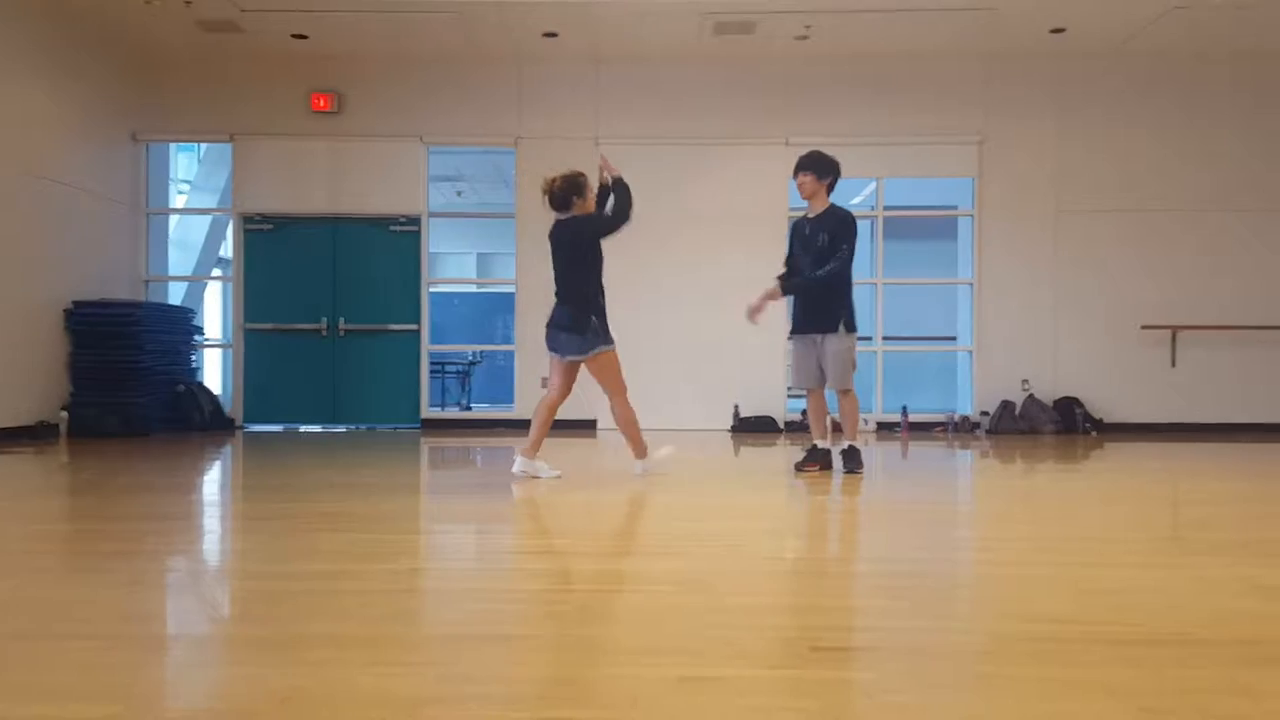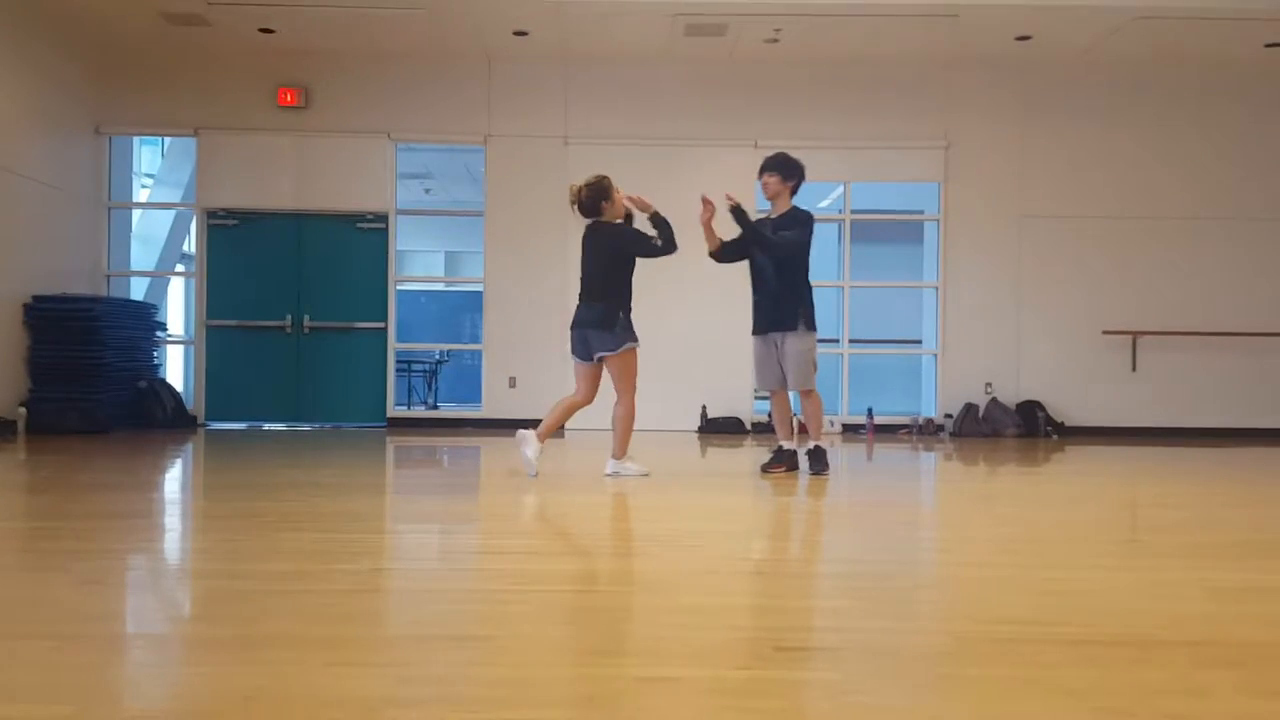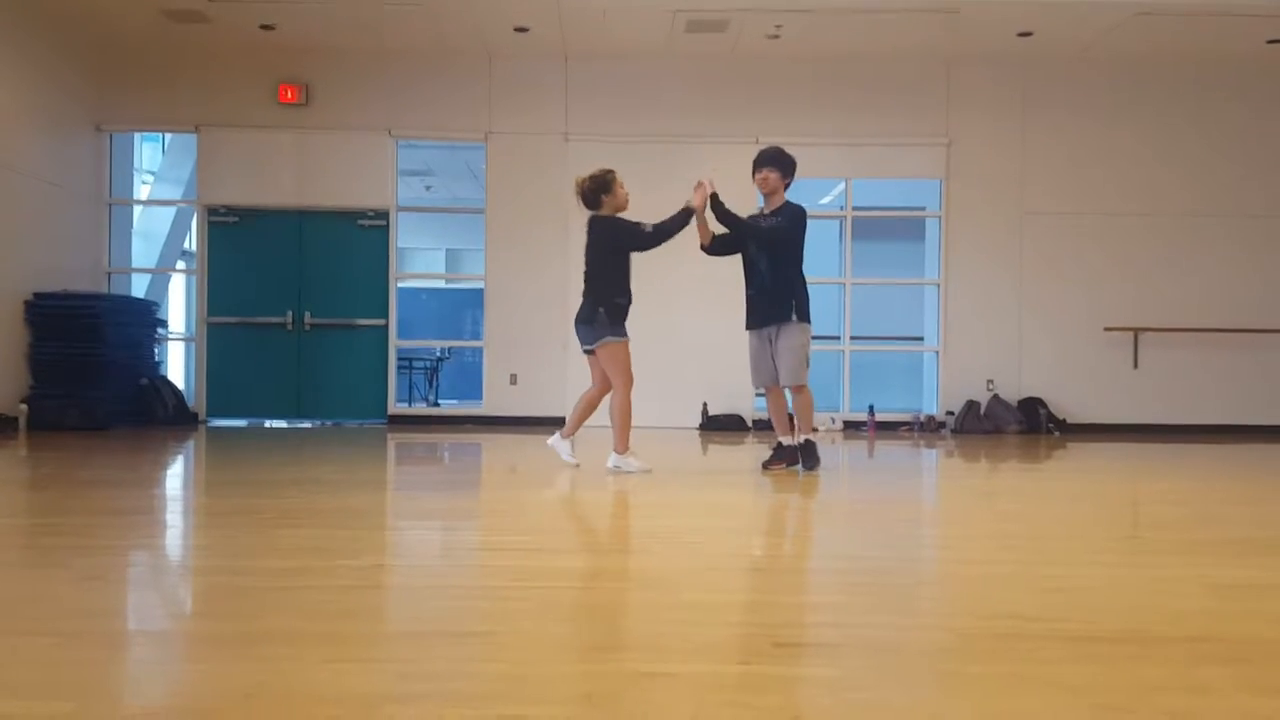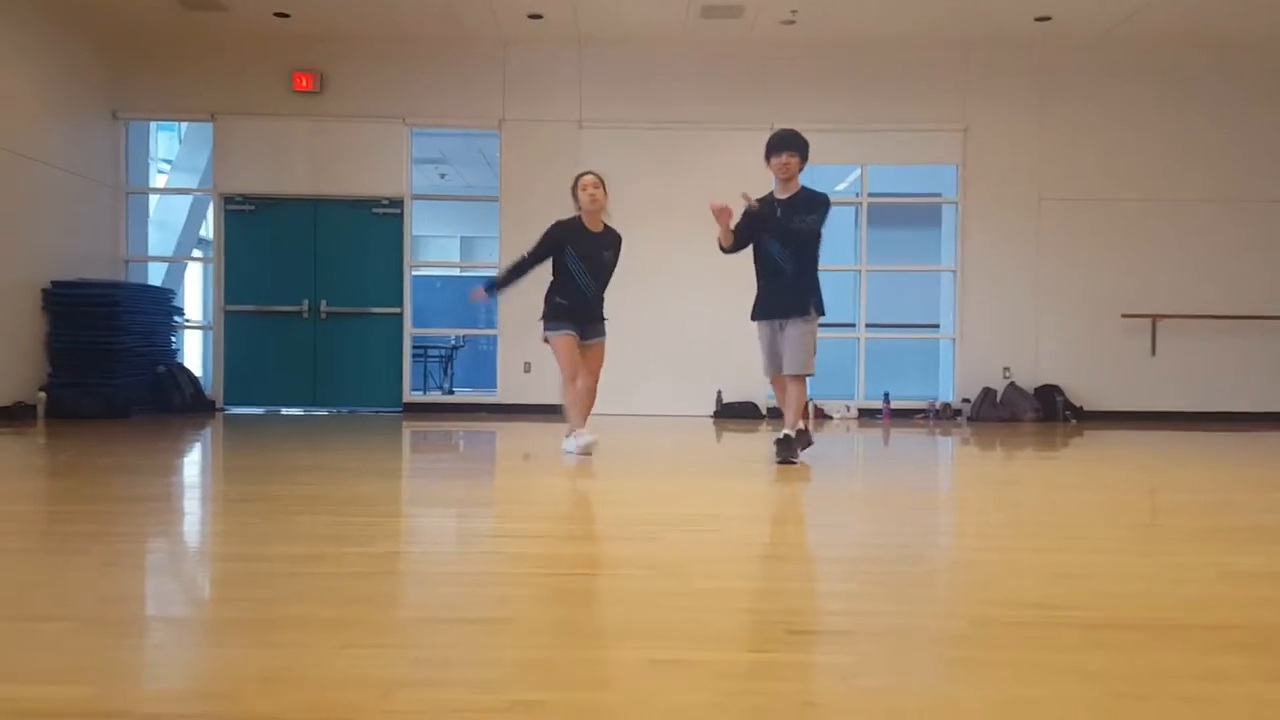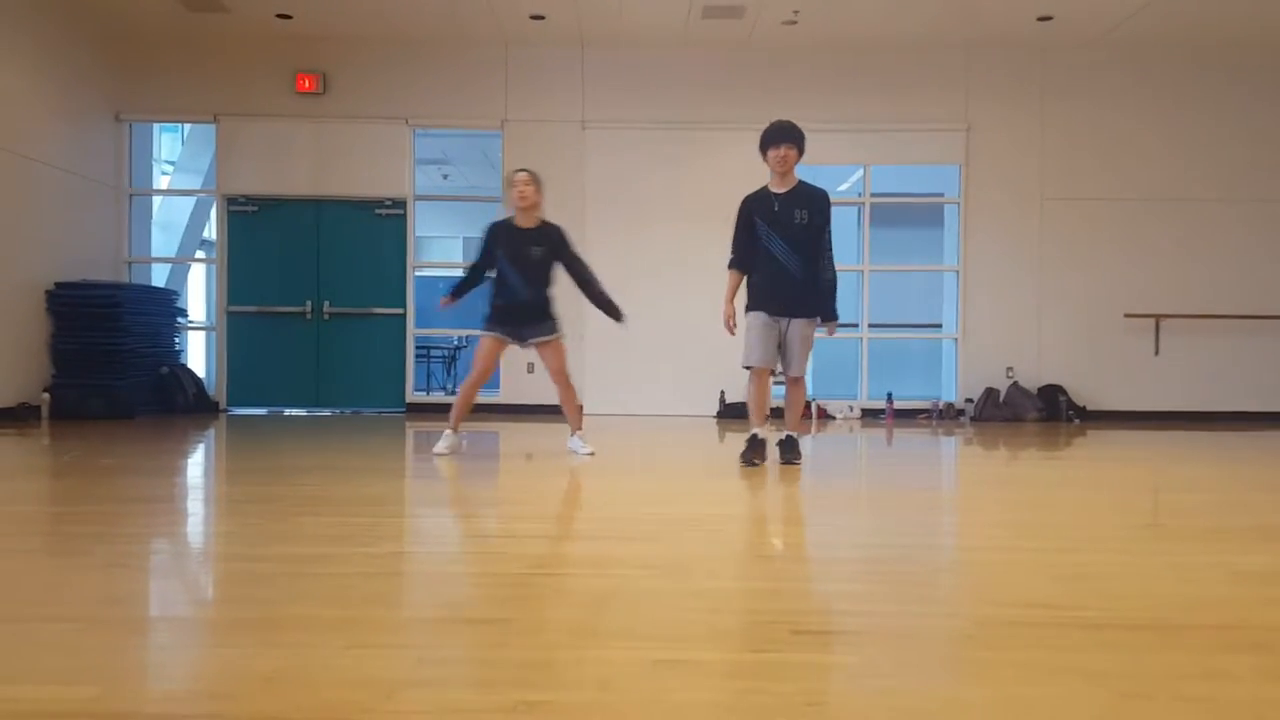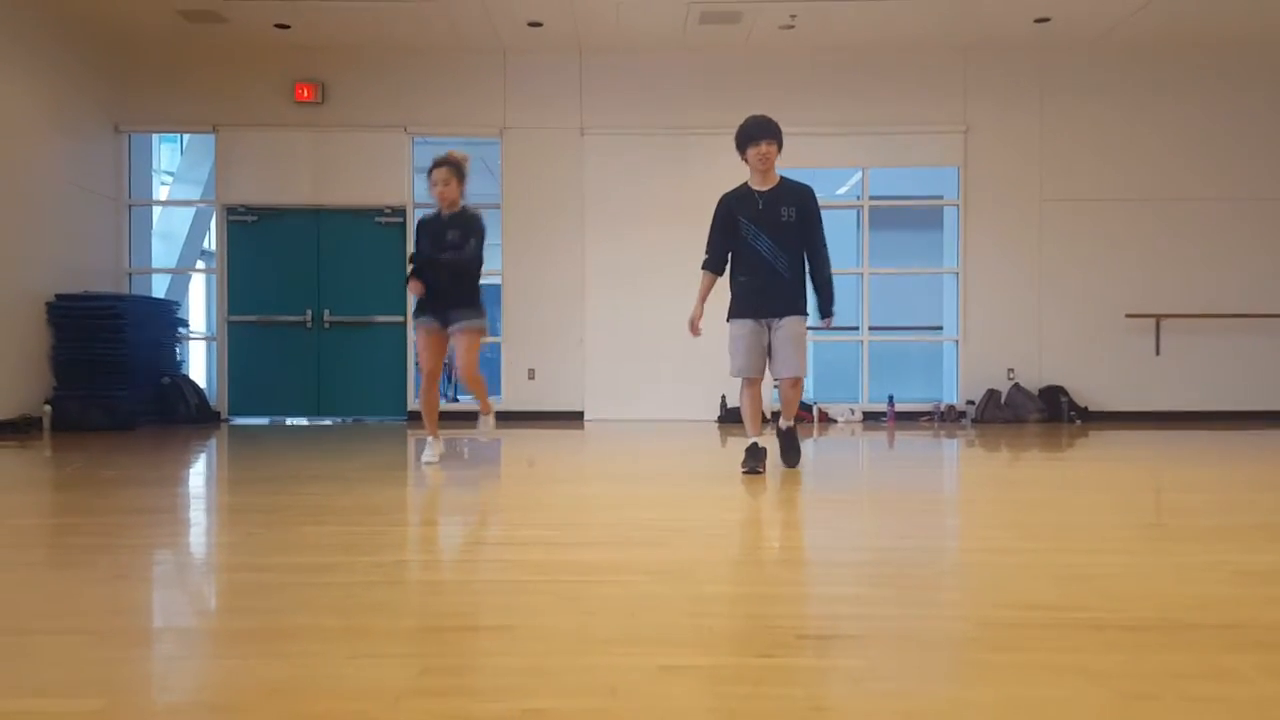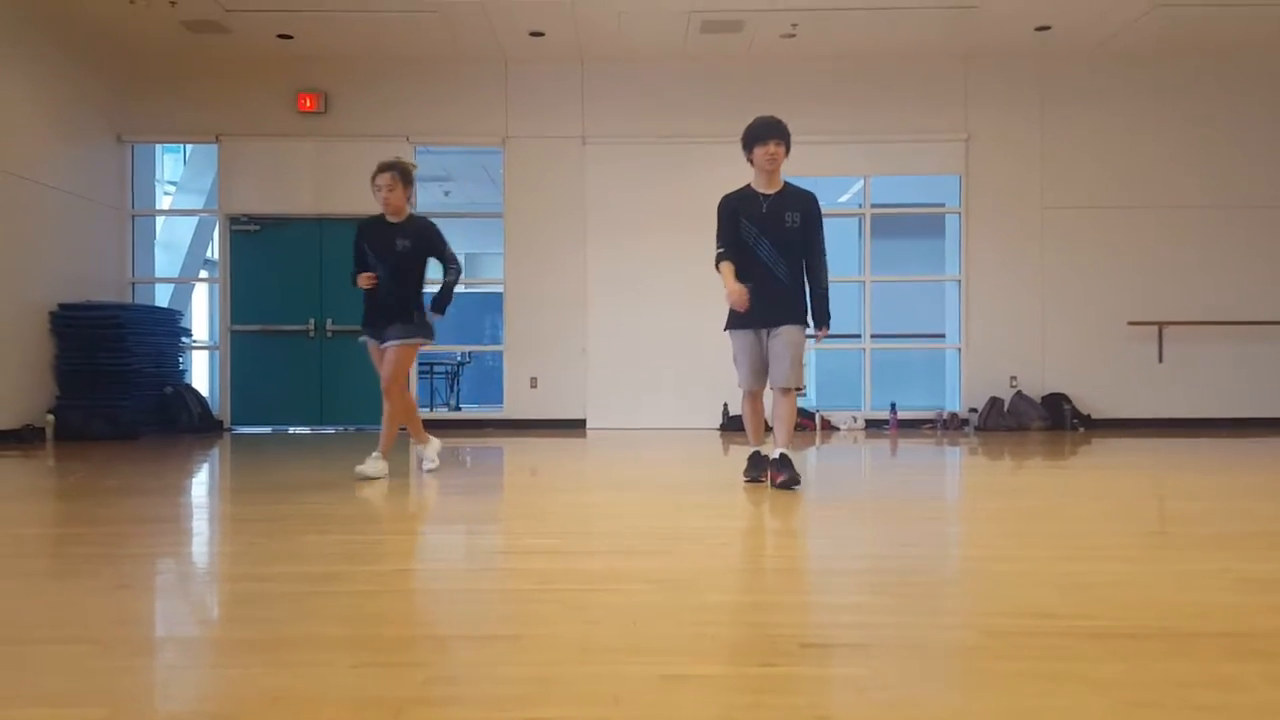
dt=0.4s
person 1, frame 1
left shoulder: (843, 220)
right shoulder: (798, 227)
left elbow: (837, 270)
left wrist: (788, 287)
right wrist: (765, 298)
left hip: (835, 318)
right hip: (803, 319)
left knee: (843, 386)
right knee: (811, 387)
left ankle: (851, 448)
right ankle: (820, 449)
person 1, frame 2
left shoulder: (802, 220)
right shoulder: (758, 228)
left elbow: (779, 249)
right elbow: (723, 253)
left wrist: (739, 216)
right wrist: (706, 224)
left hip: (796, 317)
right hip: (765, 318)
left knee: (805, 386)
right knee: (775, 388)
left ankle: (816, 449)
right ankle: (786, 450)
person 1, frame 3
left shoulder: (794, 215)
right shoulder: (750, 224)
left elbow: (762, 236)
right elbow: (713, 247)
left wrist: (718, 207)
right wrist: (700, 215)
left hip: (791, 312)
right hip: (759, 314)
left knee: (795, 382)
right knee: (770, 385)
left ankle: (807, 443)
right ankle: (785, 445)
person 1, frame 4
left shoulder: (816, 202)
right shoulder: (757, 208)
left elbow: (802, 235)
right elbow: (733, 245)
left wrist: (762, 219)
right wrist: (724, 229)
left hip: (802, 302)
right hip: (767, 304)
left knee: (796, 372)
right knee: (776, 375)
left ankle: (788, 436)
right ankle: (800, 429)
person 1, frame 5
left shoulder: (816, 199)
right shoulder: (752, 203)
left elbow: (823, 255)
right elbow: (740, 258)
left wrist: (828, 307)
right wrist: (728, 301)
left hip: (802, 304)
right hip: (760, 303)
left knee: (794, 375)
right knee: (757, 369)
left ankle: (789, 438)
right ankle: (756, 437)
person 1, frame 6
left shoulder: (801, 196)
right shoulder: (731, 202)
left elbow: (817, 252)
right elbow: (715, 256)
left wrist: (826, 301)
right wrist: (700, 303)
left hip: (789, 305)
right hip: (745, 306)
left knee: (791, 377)
right knee: (750, 377)
left ankle: (787, 427)
right ankle: (755, 446)
person 1, frame 7
left shoulder: (805, 202)
right shoulder: (732, 203)
left elbow: (816, 261)
right elbow: (724, 252)
left wrist: (822, 313)
right wrist: (731, 283)
left hip: (789, 313)
right hip: (746, 313)
left knee: (785, 386)
right knee: (751, 388)
left ankle: (780, 458)
right ankle: (756, 454)
person 2, frame 1
left shoulder: (561, 230)
right shoulder: (579, 230)
left elbow: (598, 220)
right elbow: (622, 215)
left wrist: (605, 184)
right wrist: (616, 179)
left hip: (562, 322)
right hip: (586, 324)
left knee: (556, 393)
right knee: (617, 393)
left ankle: (527, 458)
right ankle: (641, 456)
person 2, frame 2
left shoulder: (595, 233)
right shoulder: (617, 235)
right elbow: (665, 246)
left wrist: (630, 213)
right wrist: (652, 214)
left hip: (584, 321)
right hip: (610, 322)
left knee: (584, 394)
right knee: (626, 392)
left ankle: (535, 436)
right ankle: (619, 460)
person 2, frame 3
left shoulder: (605, 227)
right shoulder: (606, 225)
left elbow: (648, 235)
right elbow: (653, 236)
left wrist: (689, 208)
right wrist: (691, 209)
left hip: (603, 316)
right hip: (602, 316)
left knee: (602, 385)
right knee: (622, 384)
left ankle: (563, 437)
right ankle: (621, 455)
person 2, frame 4
left shoulder: (613, 239)
right shoulder: (563, 231)
right elbow: (529, 261)
right wrist: (492, 288)
left hip: (592, 317)
right hip: (561, 314)
left knee: (591, 380)
right knee: (569, 375)
left ankle: (573, 437)
right ankle: (578, 432)
person 2, frame 5
left shoulder: (552, 234)
right shoulder: (497, 232)
left elbow: (579, 272)
right elbow: (480, 268)
left wrist: (609, 307)
right wrist: (454, 294)
left hip: (538, 317)
right hip: (502, 316)
left knee: (561, 378)
right knee: (476, 376)
left ankle: (576, 436)
right ankle: (451, 433)
person 2, frame 6
left shoulder: (471, 220)
right shoulder: (425, 224)
left elbow: (469, 262)
left wrist: (428, 260)
right wrist: (413, 280)
left hip: (465, 306)
right hip: (431, 307)
left knee: (466, 370)
right knee: (428, 373)
left ankle: (486, 408)
right ankle: (433, 439)
person 2, frame 7
left shoulder: (423, 228)
right shoulder: (366, 229)
left elbow: (451, 264)
right elbow: (359, 270)
left wrist: (442, 297)
right wrist: (359, 280)
left hip: (408, 319)
right hip: (375, 319)
left knee: (390, 386)
right knee: (396, 390)
left ankle: (381, 457)
right ankle: (425, 442)
